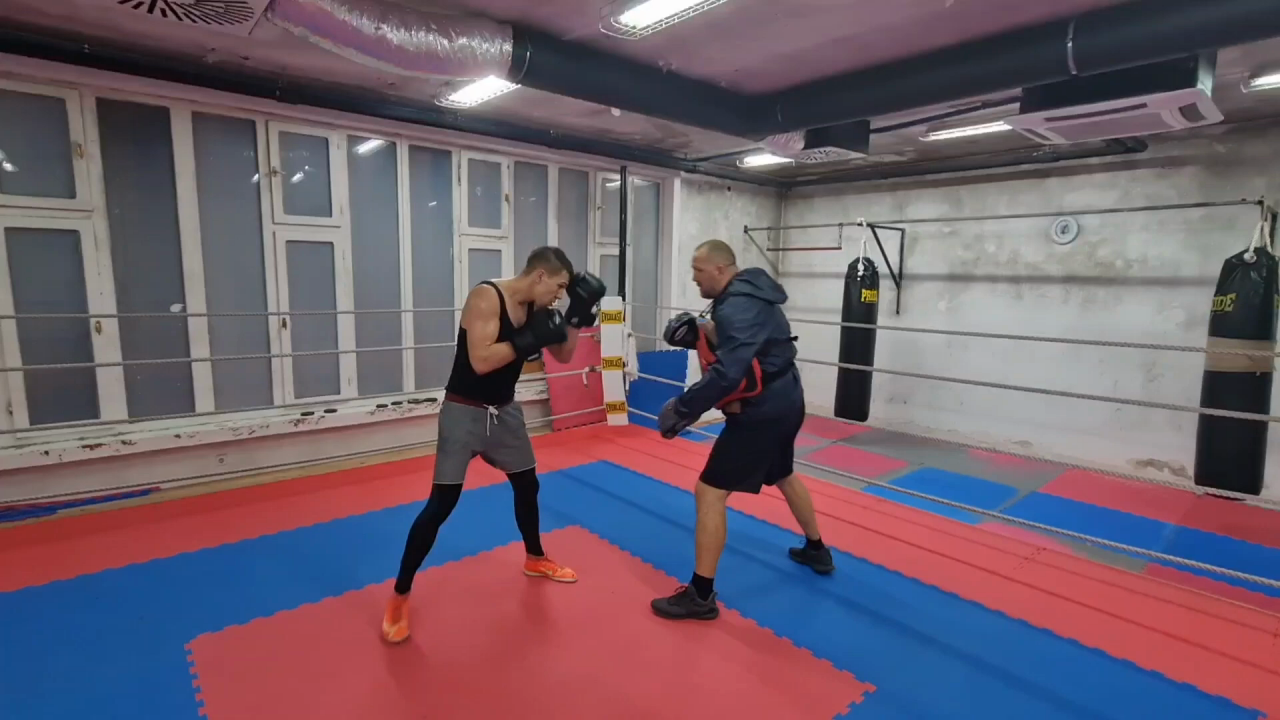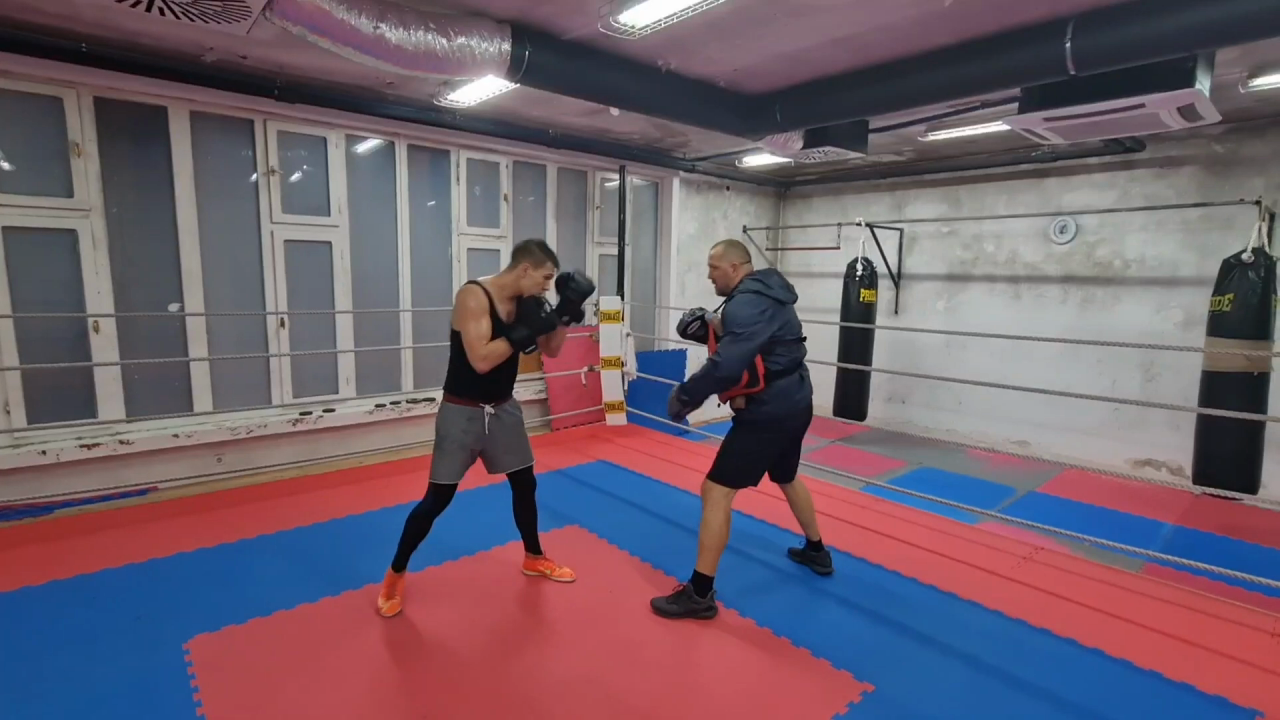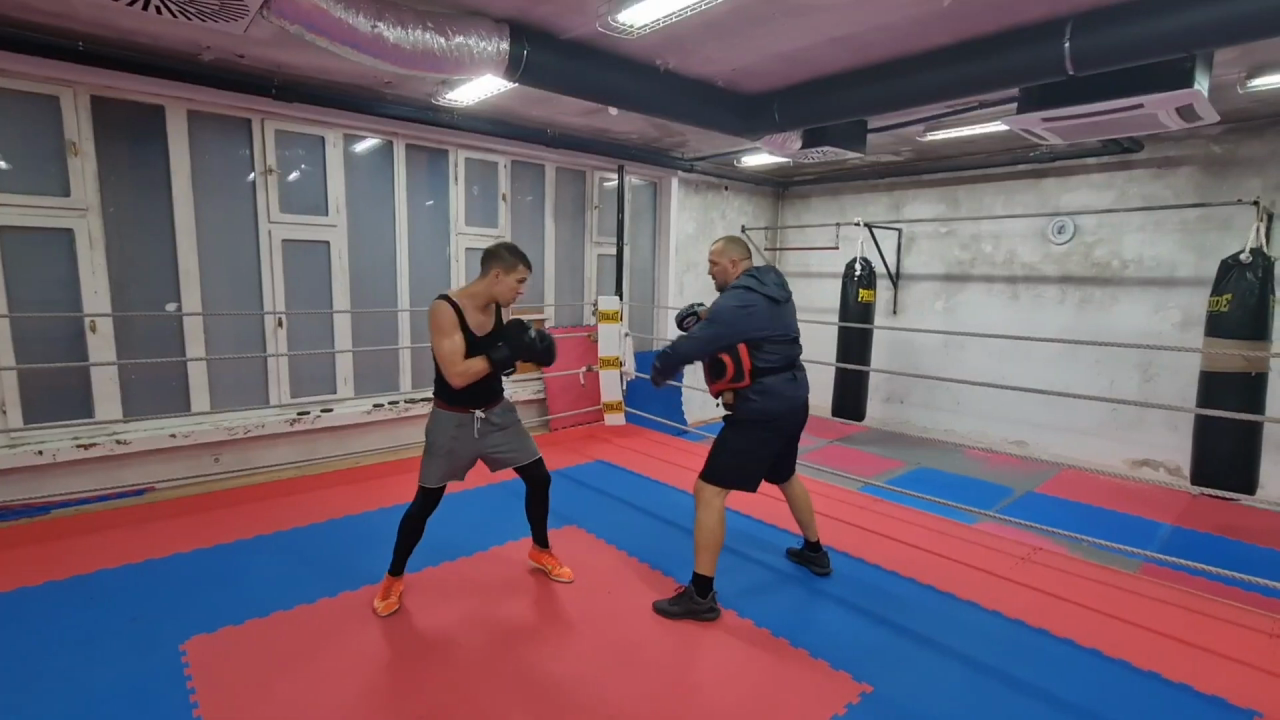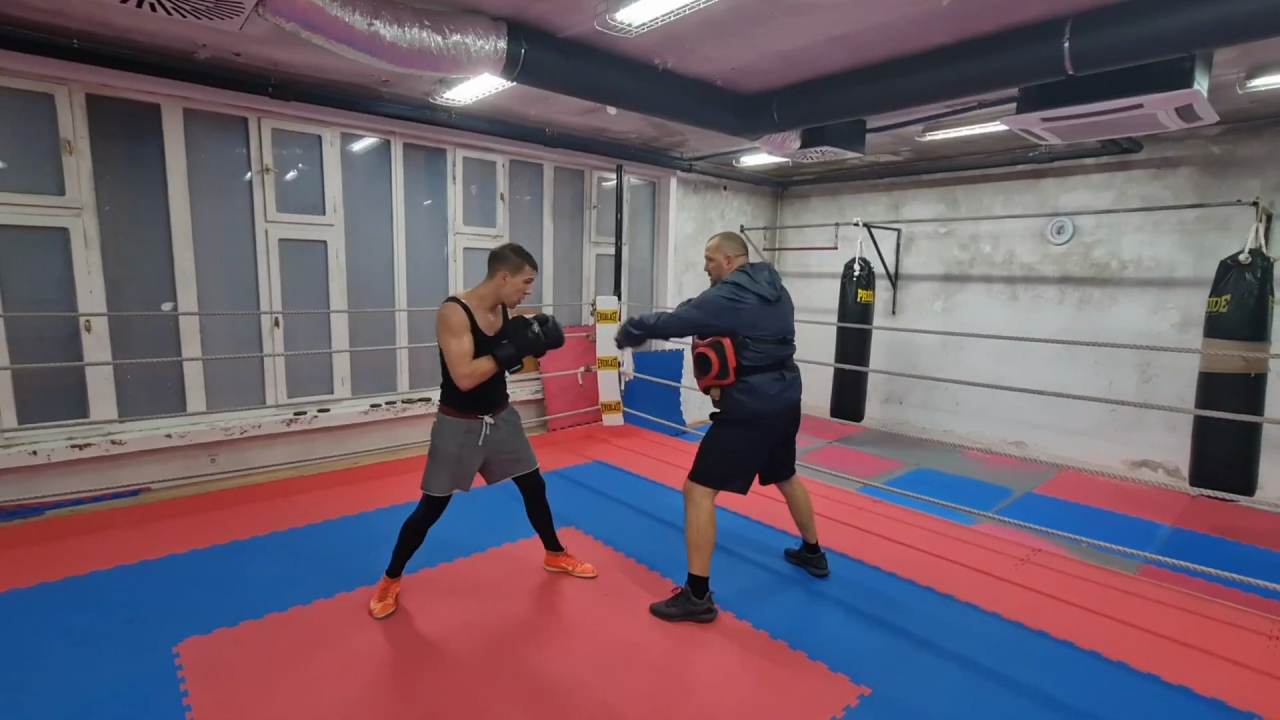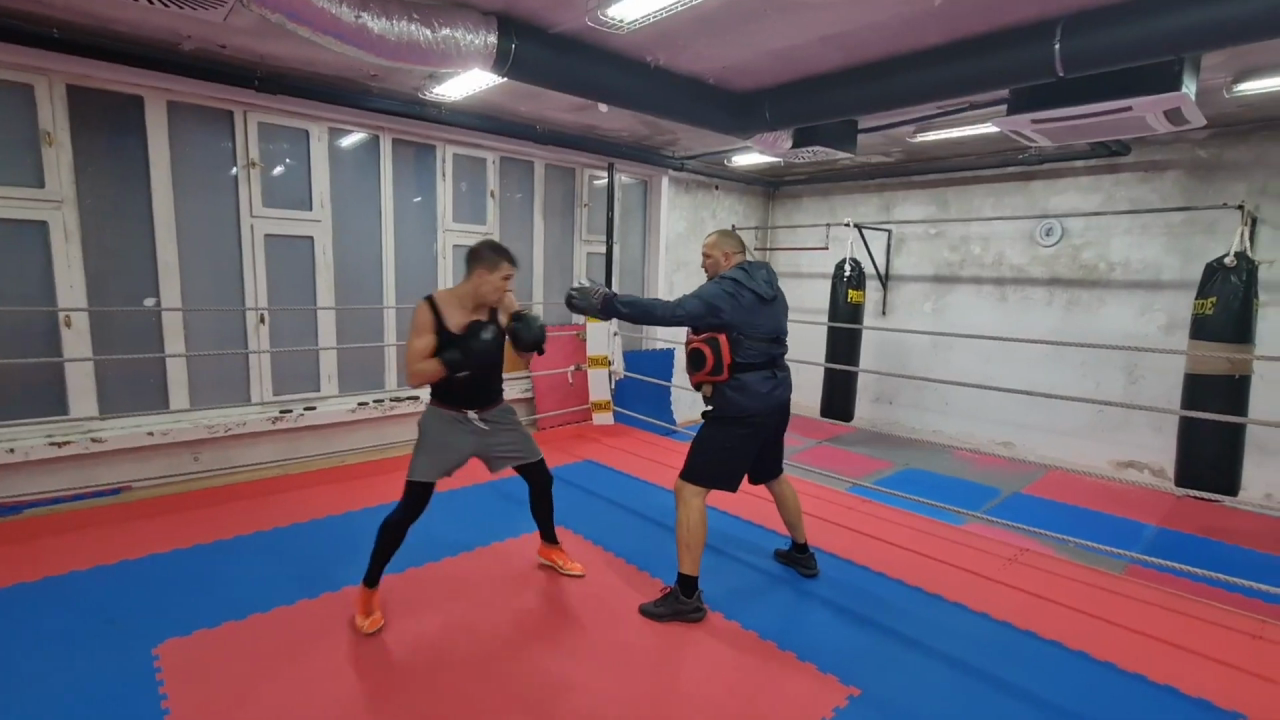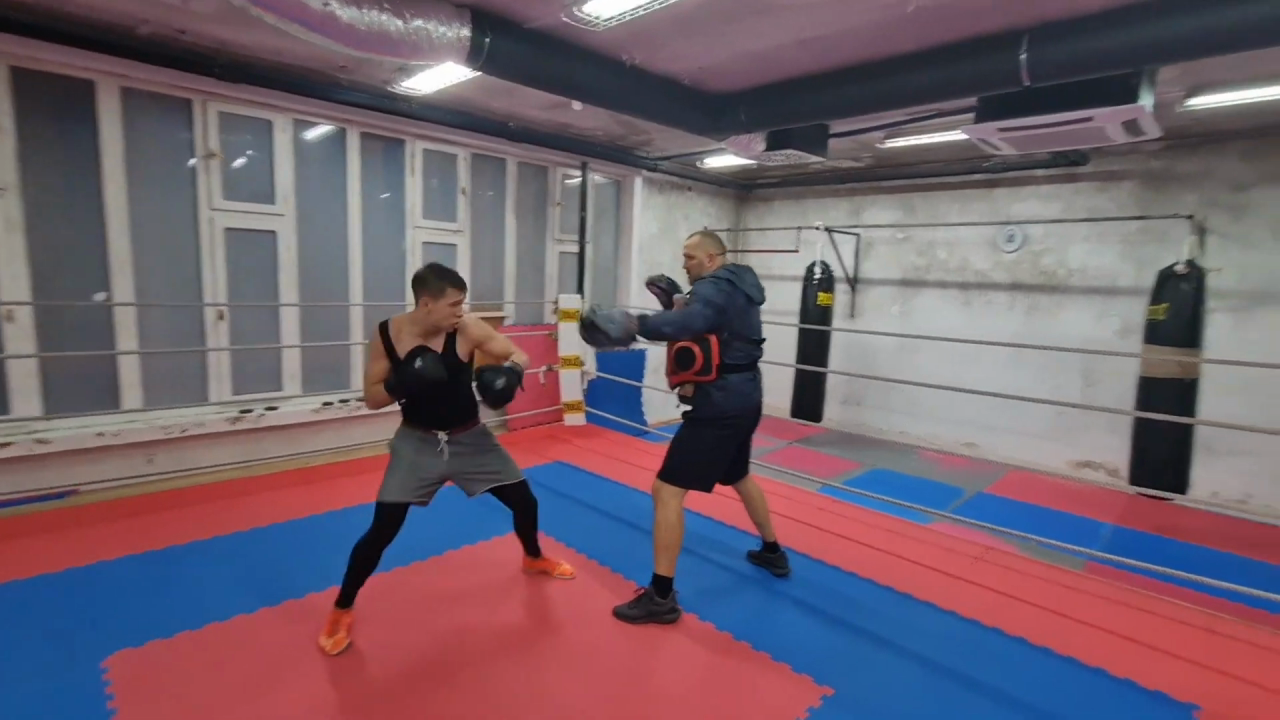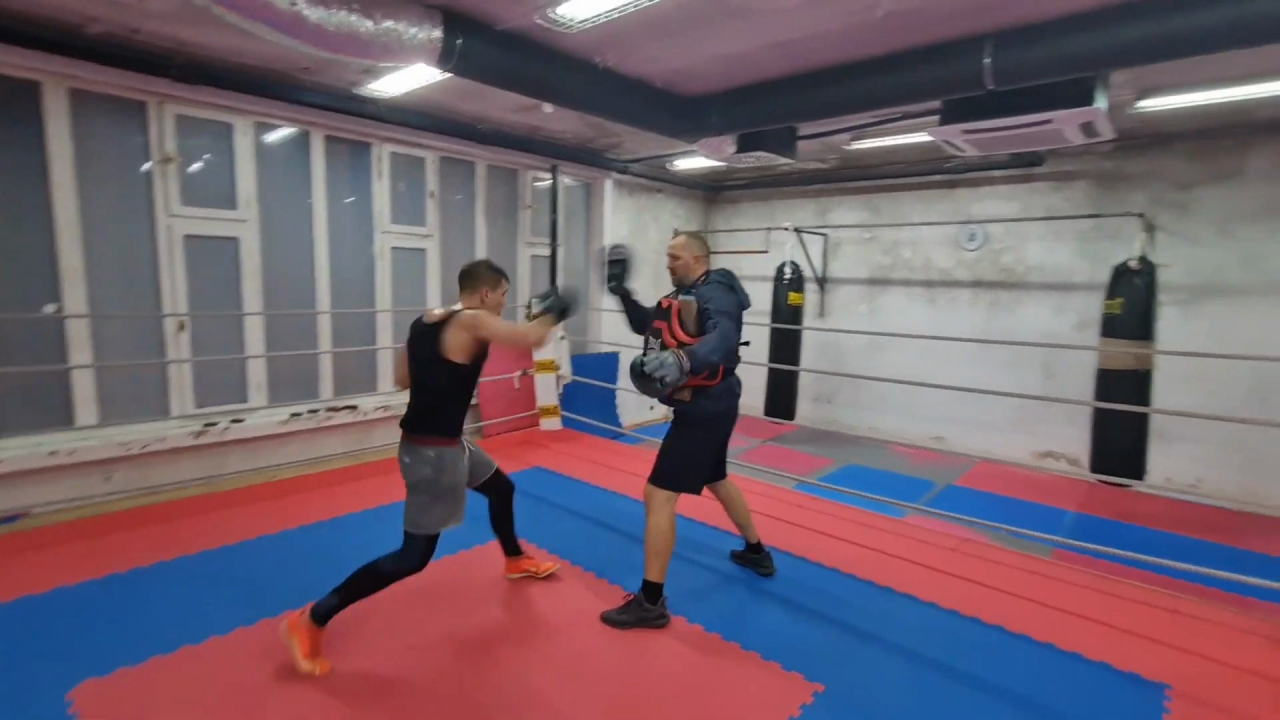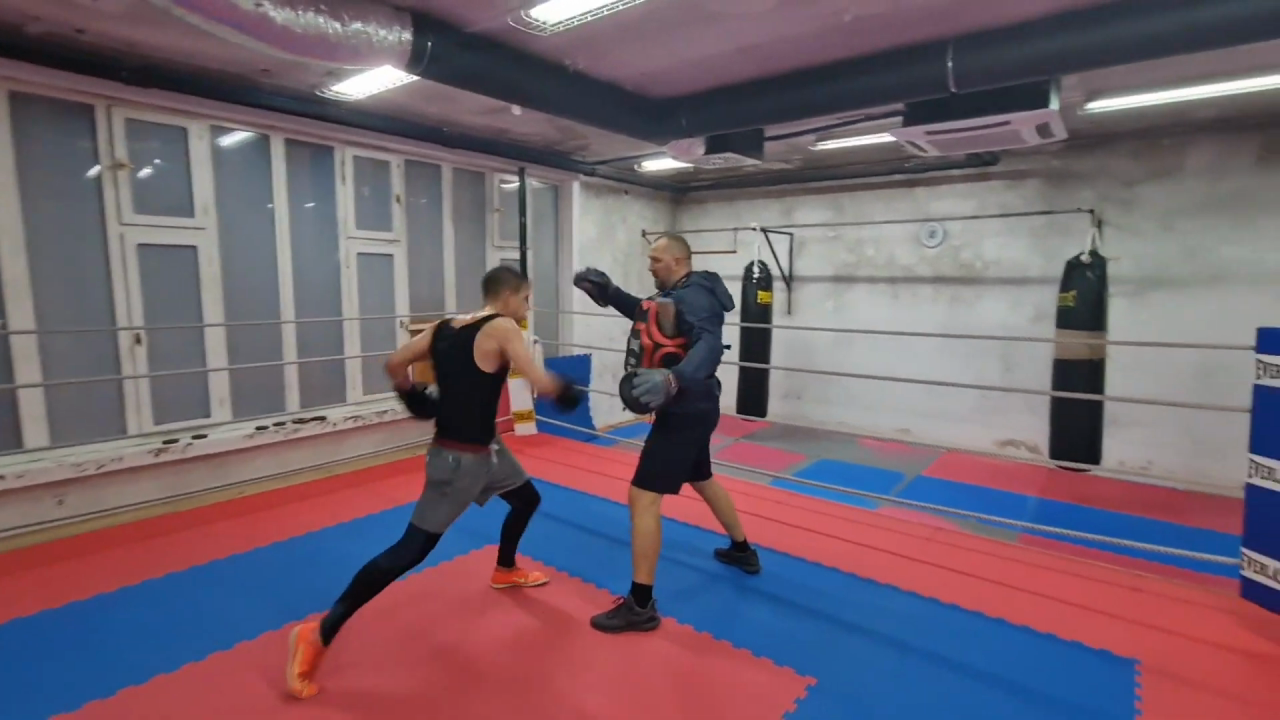
dt=0.2s
person 1, frame 1
left shoulder: (535, 308)
right shoulder: (485, 297)
left elbow: (564, 355)
right elbow: (481, 361)
left wrist: (579, 313)
right wrist: (530, 340)
left hip: (504, 411)
right hip: (464, 411)
left knee: (528, 485)
right knee: (442, 503)
left ankle: (535, 558)
right ankle: (400, 595)
person 1, frame 2
left shoulder: (522, 302)
right shoulder: (473, 296)
left elbow: (552, 347)
right elbow: (481, 360)
left wrist: (567, 309)
right wrist: (524, 332)
left hip: (503, 409)
right hip: (462, 412)
left knee: (525, 484)
right knee: (438, 499)
left ankle: (535, 558)
right ankle: (396, 574)
person 1, frame 3
left shoulder: (499, 308)
right shoulder: (445, 310)
right elbow: (455, 376)
left wrist: (527, 349)
right wrist: (505, 352)
left hip: (497, 412)
right hip: (453, 419)
left knee: (539, 476)
right knee: (426, 502)
left ankle: (541, 551)
right ankle: (394, 578)
person 1, frame 4
left shoulder: (505, 309)
right shoulder: (454, 313)
right elbow: (464, 377)
left wrist: (537, 340)
right wrist: (511, 349)
left hip: (500, 418)
right hip: (458, 425)
left knee: (534, 487)
right knee: (431, 509)
left ankle: (555, 555)
right ankle: (391, 579)
person 1, frame 5
left shoulder: (503, 305)
right shoulder: (428, 309)
left elbow: (534, 335)
right elbow: (414, 373)
left wrist: (531, 335)
right wrist: (460, 357)
left hip: (495, 414)
right hip: (446, 417)
left knee: (541, 476)
right knee: (411, 507)
left ankle: (550, 548)
right ankle: (369, 590)
person 1, frame 6
left shoulder: (470, 328)
right shoulder: (387, 334)
left elbow: (517, 354)
right elbow: (371, 396)
left wrist: (509, 372)
right wrist: (400, 382)
left hip: (470, 435)
right hip: (419, 439)
left knee: (523, 500)
right knee: (383, 531)
left ankle: (535, 558)
right ankle: (342, 608)
person 1, frame 7
left shoulder: (425, 322)
right shoulder: (473, 322)
left elbow: (405, 378)
right elbow: (526, 339)
right wrist: (551, 309)
left hip: (449, 444)
right hip: (435, 451)
left knee: (501, 487)
right knee: (413, 557)
left ankle: (516, 558)
right ankle: (314, 622)
person 1, frame 8
left shoulder: (443, 329)
right shoulder: (501, 326)
left elbow: (395, 363)
right elbow: (537, 380)
left wrist: (410, 394)
right wrist: (563, 391)
right hip: (460, 456)
left knee: (529, 498)
right knee: (411, 552)
left ankle: (506, 569)
right ankle: (317, 637)
person 2, frame 1
left shoulder: (738, 307)
right shoulder: (748, 296)
left elbow: (727, 372)
left wrist: (682, 407)
right wrist: (695, 334)
left hip: (761, 412)
right hip: (784, 403)
left knee: (709, 493)
right knee: (783, 476)
left ankle: (701, 595)
right ankle: (817, 550)
person 2, frame 2
left shoulder: (746, 305)
right shoulder: (768, 296)
left elbow: (725, 365)
left wrist: (685, 396)
right wrist: (711, 328)
left hip: (768, 411)
right hip: (794, 403)
left knee: (715, 490)
right knee: (786, 478)
left ankle: (700, 593)
right ankle: (816, 551)
person 2, frame 3
left shoulder: (738, 300)
right shoulder: (775, 294)
left elbow: (695, 343)
left wrist: (662, 365)
right wrist: (704, 321)
left hip: (760, 410)
right hip: (792, 402)
left knee: (709, 491)
right knee: (785, 477)
left ankle: (701, 595)
right ankle: (814, 551)
person 2, frame 4
left shoulder: (728, 296)
right shoulder: (775, 293)
left elbow: (675, 321)
left wrist: (632, 330)
right wrist: (711, 328)
left hip: (749, 410)
right hip: (785, 402)
left knee: (699, 491)
right knee: (785, 477)
left ankle: (698, 596)
right ankle: (812, 553)
person 2, frame 5
left shoulder: (724, 290)
right shoulder: (768, 291)
left elbow: (669, 311)
left wrist: (605, 300)
right wrist: (697, 311)
left hip: (739, 407)
right hip: (773, 400)
left knee: (689, 490)
right knee: (773, 477)
left ankle: (687, 596)
right ankle: (802, 553)
person 2, frame 6
left shoulder: (714, 290)
right shoulder: (734, 292)
left elbow: (684, 324)
left wrist: (631, 323)
right wrist: (674, 298)
left hip: (717, 407)
right hip: (741, 401)
left knee: (667, 490)
right knee: (737, 477)
left ankle: (661, 596)
right ankle: (773, 554)
person 2, frame 7
left shoulder: (715, 296)
right shoulder: (683, 297)
left elbow: (720, 343)
right elbow: (647, 324)
left wrist: (684, 361)
right wrist: (621, 288)
left hip: (705, 409)
right hip: (706, 406)
left knee: (659, 495)
right knee: (717, 480)
left ankle: (651, 601)
right ankle: (757, 553)
person 2, frame 8
left shoulder: (694, 300)
right shoulder: (673, 296)
left elbow: (705, 350)
right elbow: (643, 310)
left wrist: (670, 381)
right wrist: (604, 289)
left hip: (684, 410)
right hip: (696, 406)
left knee: (642, 497)
right knee: (701, 479)
left ankle: (640, 604)
right ankle: (742, 551)
